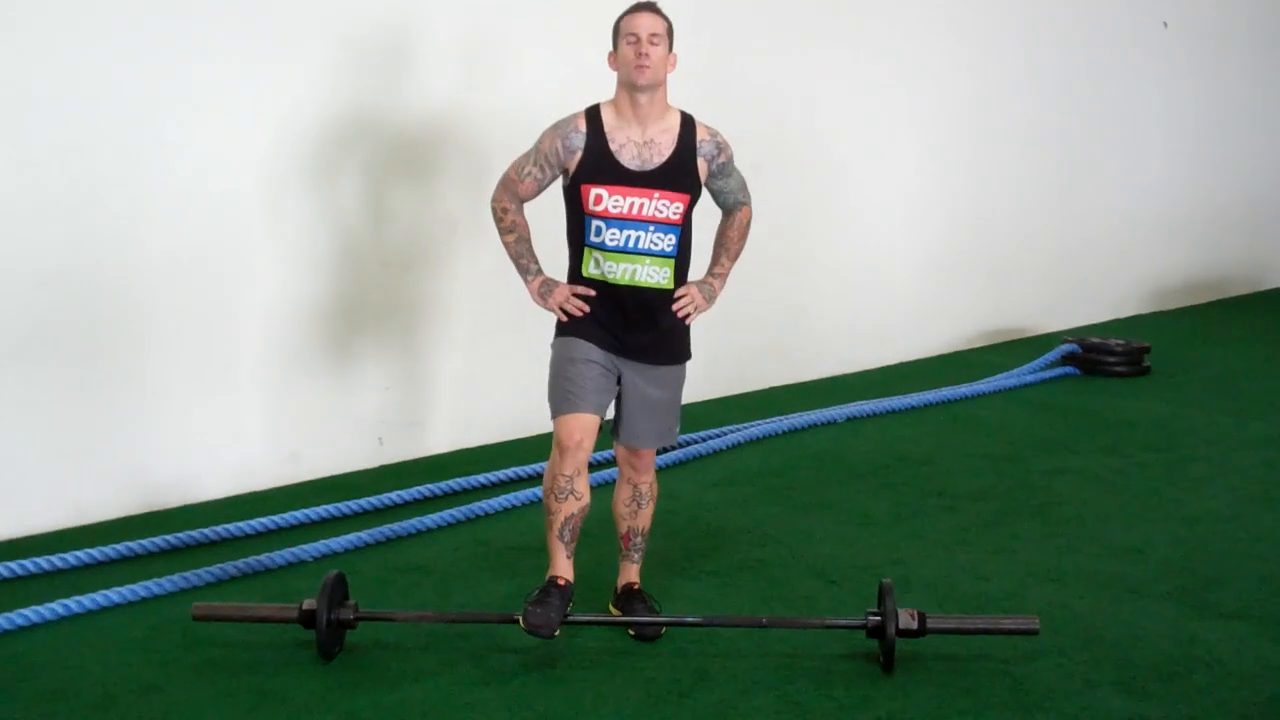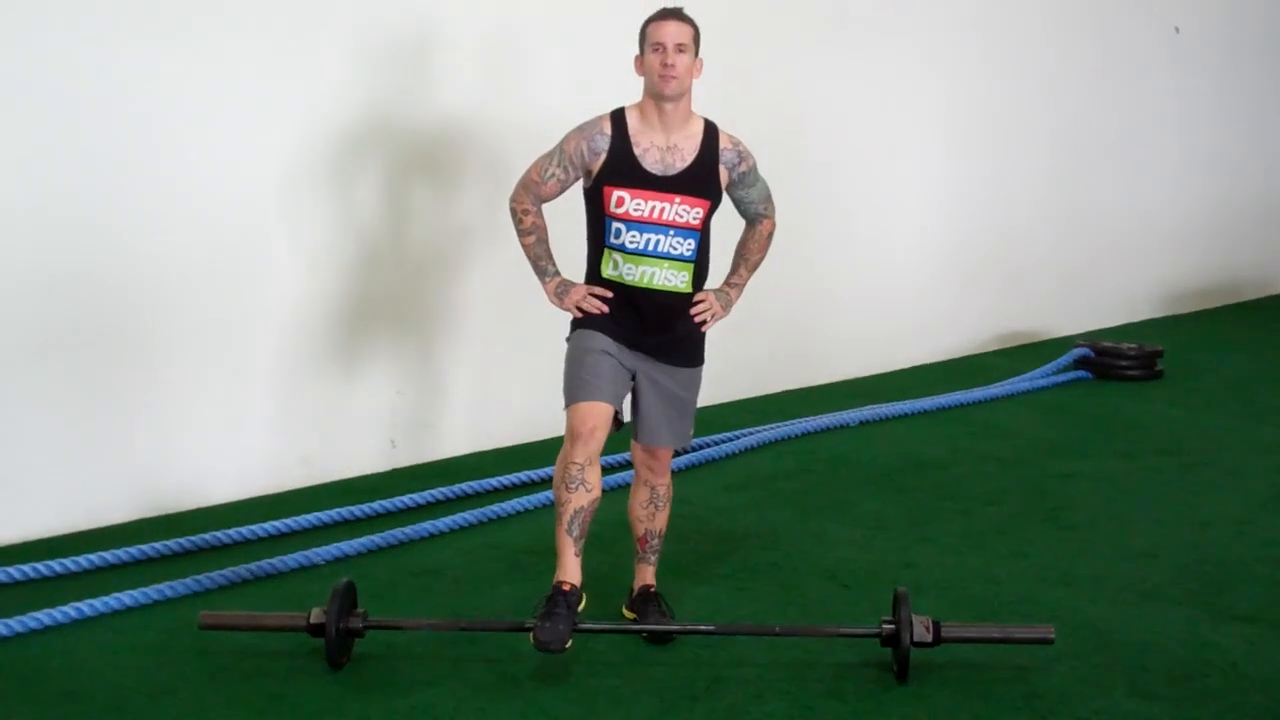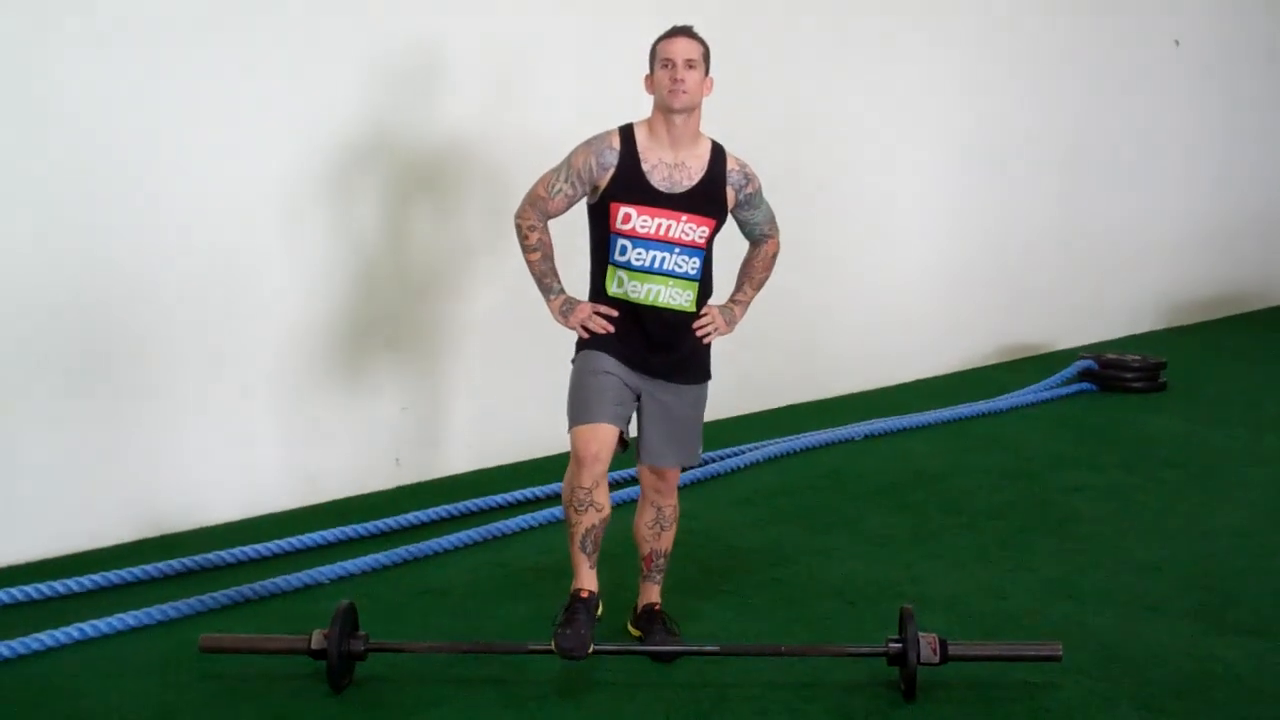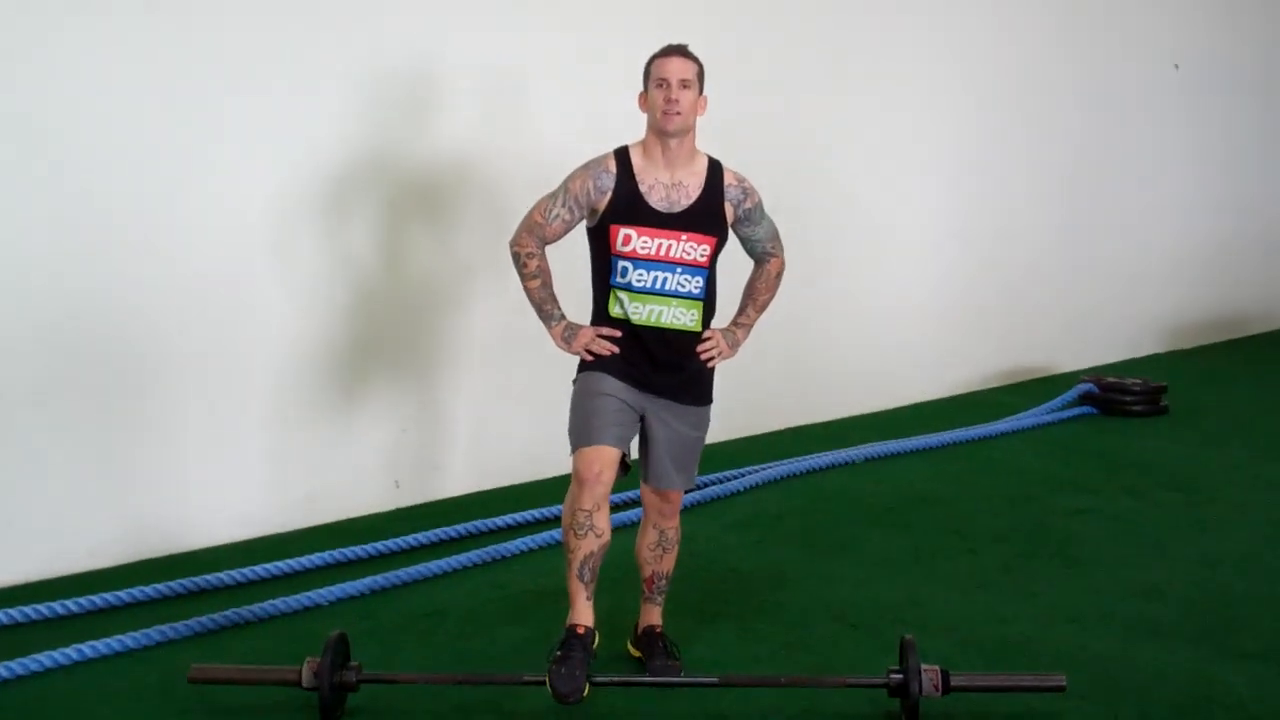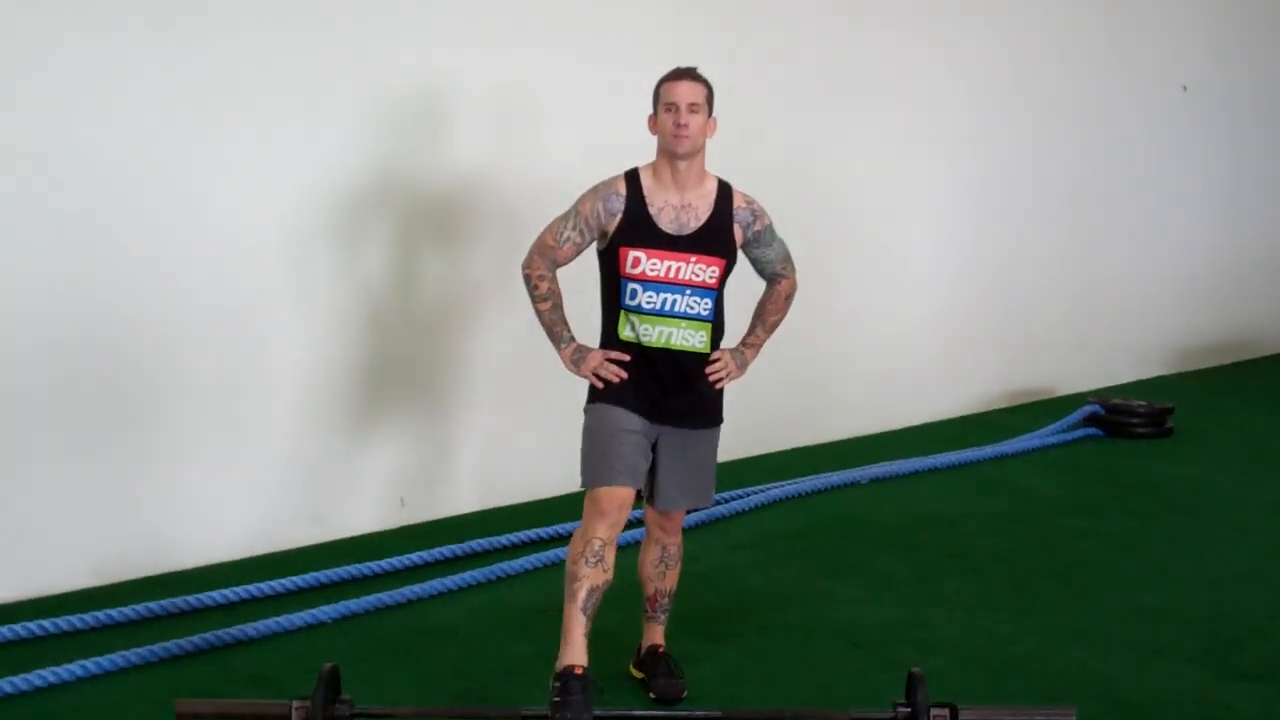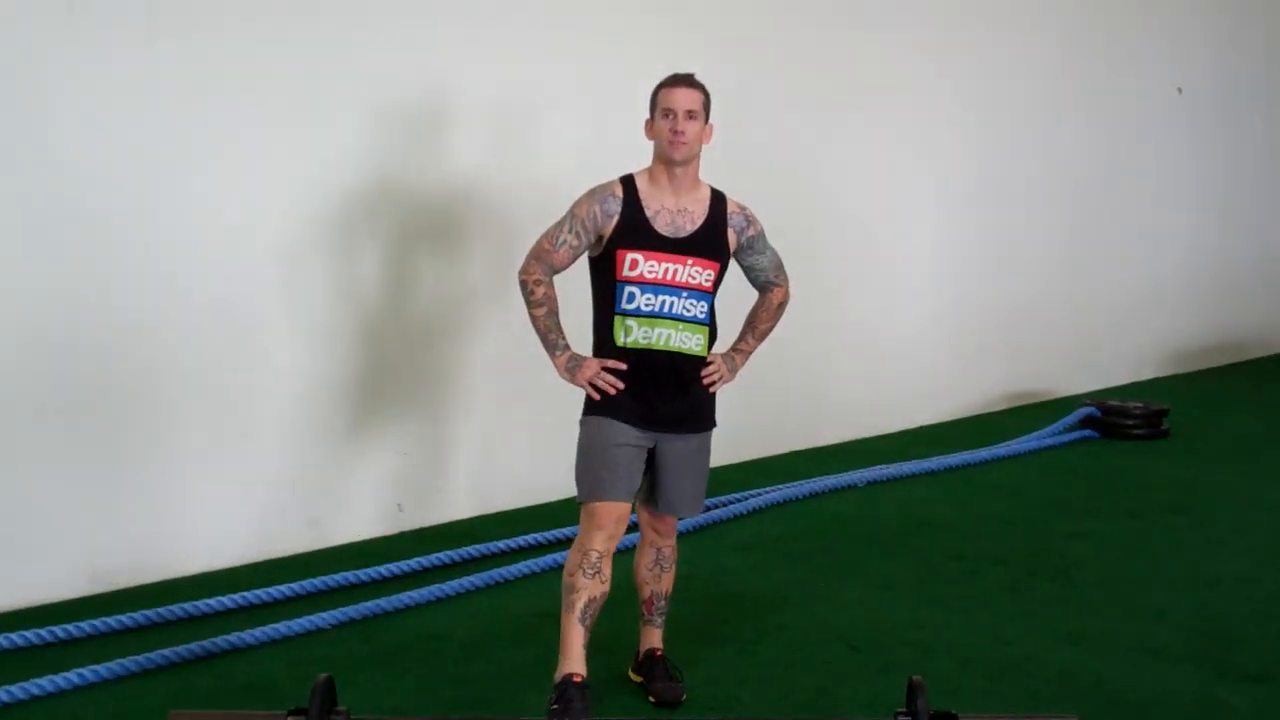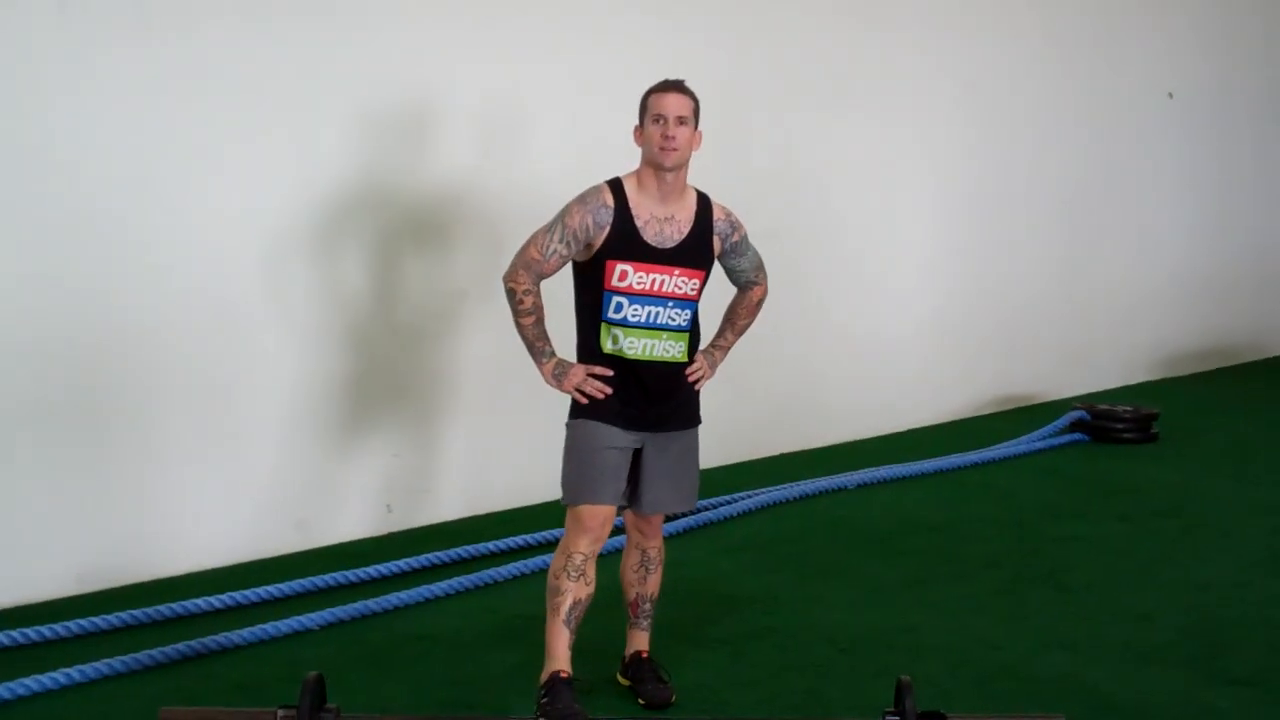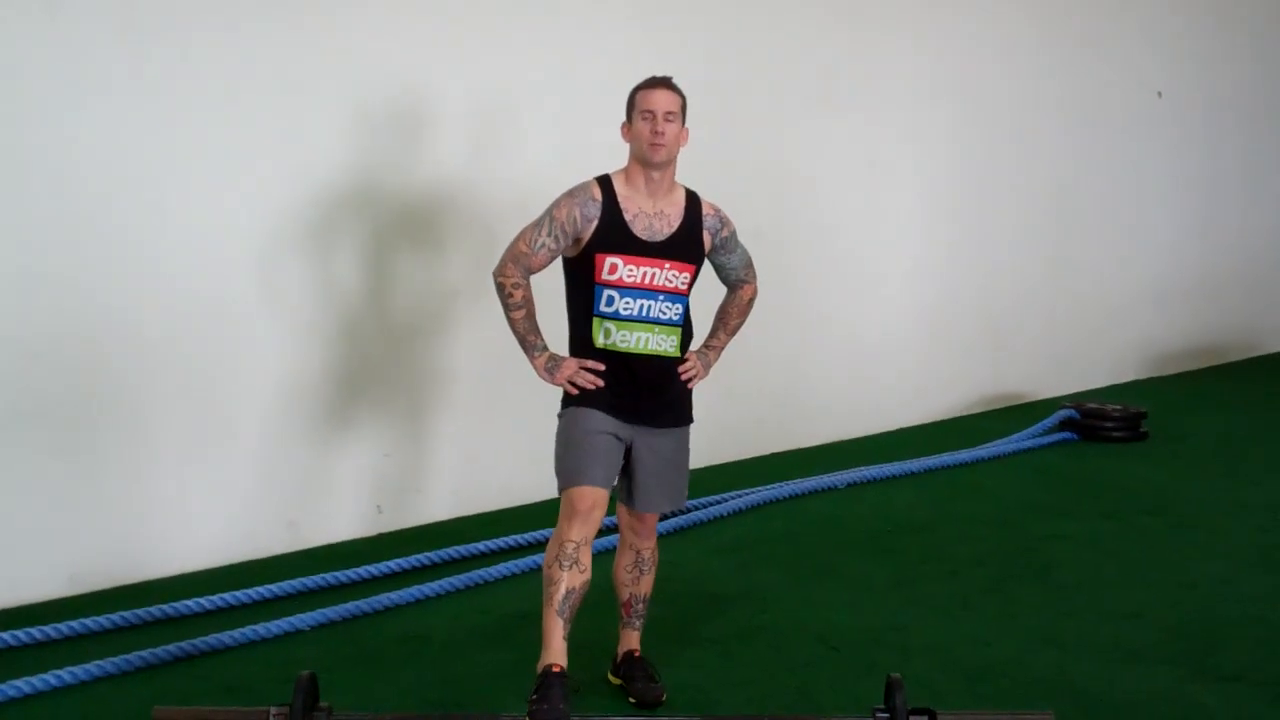
dt=0.4s
person 1, frame 1
left shoulder: (703, 144)
right shoulder: (573, 135)
left elbow: (739, 208)
right elbow: (505, 199)
left wrist: (713, 282)
right wrist: (536, 282)
left hip: (660, 335)
right hip: (588, 325)
left knee: (639, 460)
right knee: (573, 442)
left ankle: (629, 585)
right ankle: (559, 579)
person 1, frame 2
left shoulder: (726, 151)
right shoulder: (598, 137)
left elbow: (763, 218)
right elbow: (524, 198)
left wrist: (730, 291)
right wrist: (552, 282)
left hip: (677, 336)
right hip: (604, 323)
left knee: (655, 459)
right knee: (586, 432)
left ankle: (644, 588)
right ankle: (566, 585)
person 1, frame 3
left shoulder: (732, 173)
right shoulder: (606, 153)
left elbow: (767, 240)
right elbow: (530, 214)
left wrist: (734, 308)
right wrist: (558, 300)
left hip: (682, 355)
right hip: (609, 342)
left knee: (662, 480)
right knee: (590, 457)
left ankle: (649, 606)
right ankle: (584, 591)
person 1, frame 4
left shoulder: (731, 189)
right shoulder: (603, 175)
left elbow: (771, 257)
right elbow: (526, 241)
left wrist: (738, 330)
right wrist: (559, 326)
left hip: (685, 375)
right hip: (611, 363)
left knee: (664, 501)
right knee: (592, 478)
left ankle: (650, 627)
right ankle: (579, 628)
person 1, frame 5
left shoulder: (740, 211)
right shoulder: (613, 198)
left elbow: (784, 278)
right elbow: (538, 262)
left wrist: (746, 352)
right wrist: (569, 349)
left hip: (694, 399)
right hip: (620, 391)
left knee: (668, 522)
right knee: (605, 513)
left ankle: (652, 647)
person 1, frame 6
left shoulder: (732, 218)
right shoulder: (609, 202)
left elbow: (776, 287)
right elbow: (534, 270)
left wrist: (736, 357)
right wrist: (562, 357)
left hip: (688, 405)
right hip: (617, 400)
left knee: (661, 526)
right knee: (602, 525)
left ankle: (650, 652)
person 1, frame 7
left shoulder: (719, 223)
right shoulder: (597, 209)
left elbow: (755, 285)
right elbow: (519, 276)
left wrist: (715, 354)
right wrist: (550, 365)
left hip: (673, 406)
right hip: (604, 401)
left knee: (648, 527)
right knee: (587, 530)
left ankle: (638, 655)
person 1, frame 8
left shoulder: (707, 219)
right shoulder: (586, 204)
left elbow: (745, 285)
right elbow: (509, 270)
left wrist: (709, 353)
right wrist: (542, 359)
left hip: (665, 403)
right hip: (596, 396)
left knee: (642, 525)
right knee: (581, 514)
left ankle: (629, 653)
